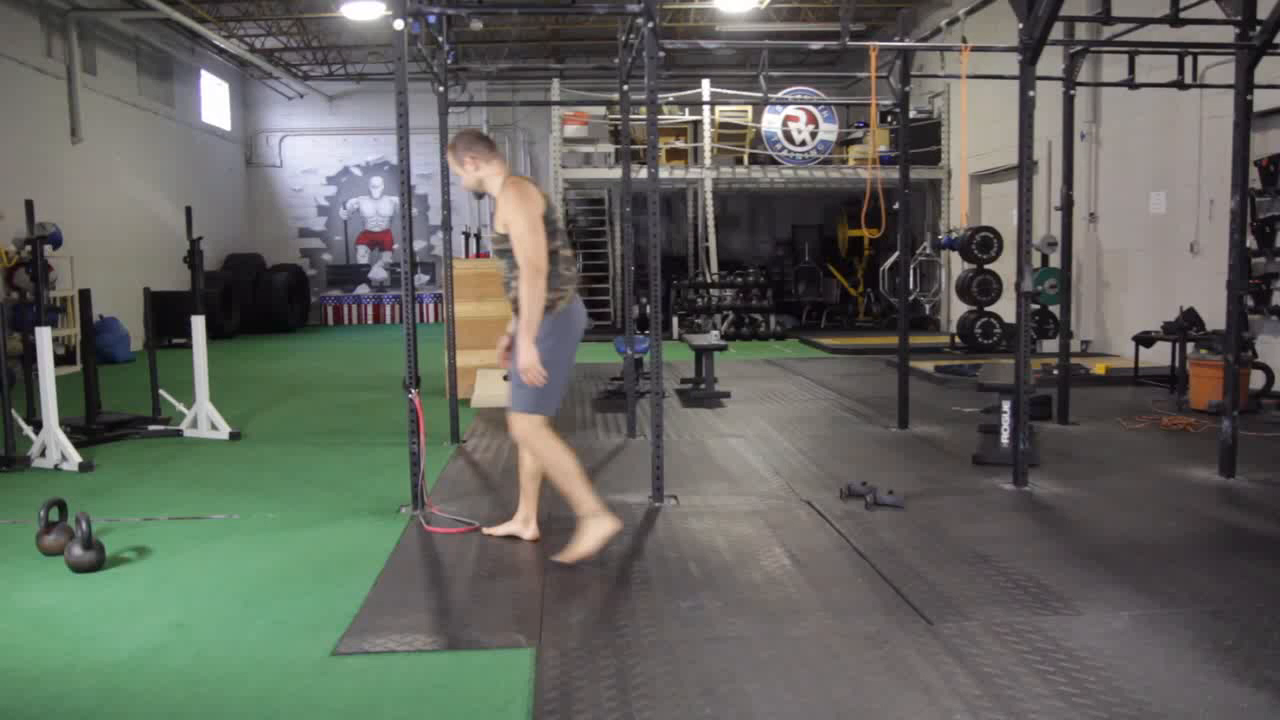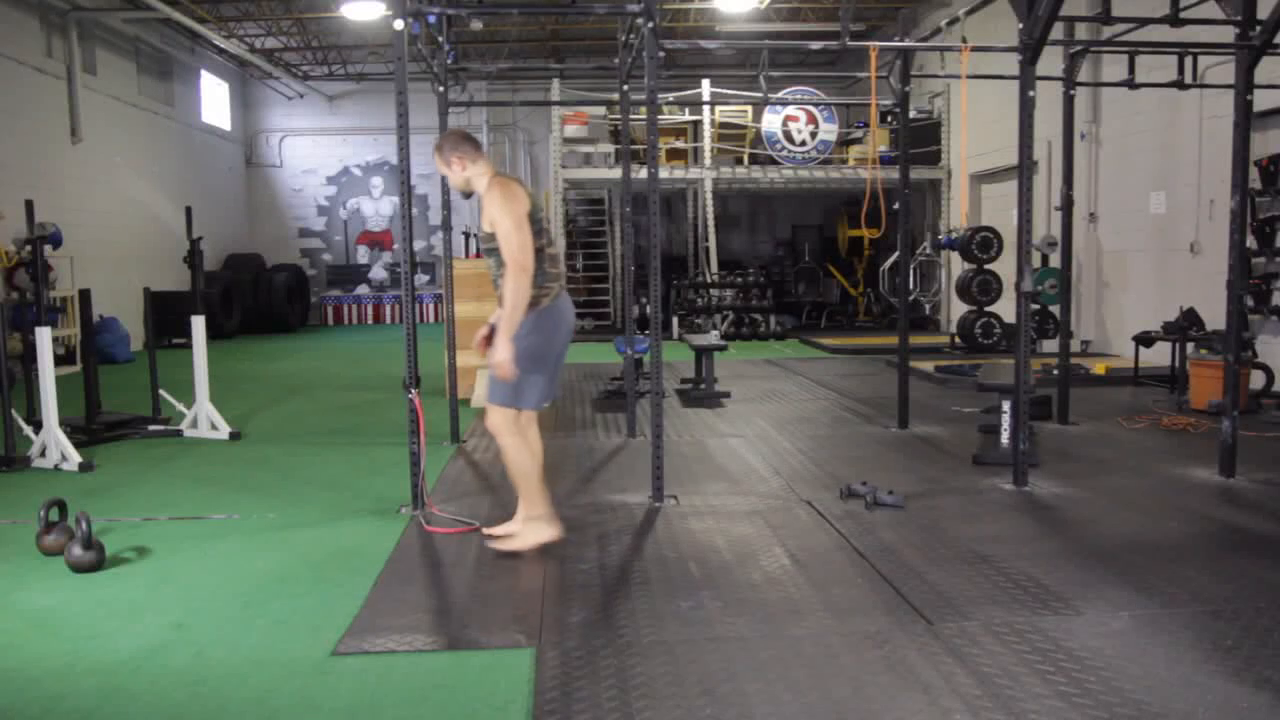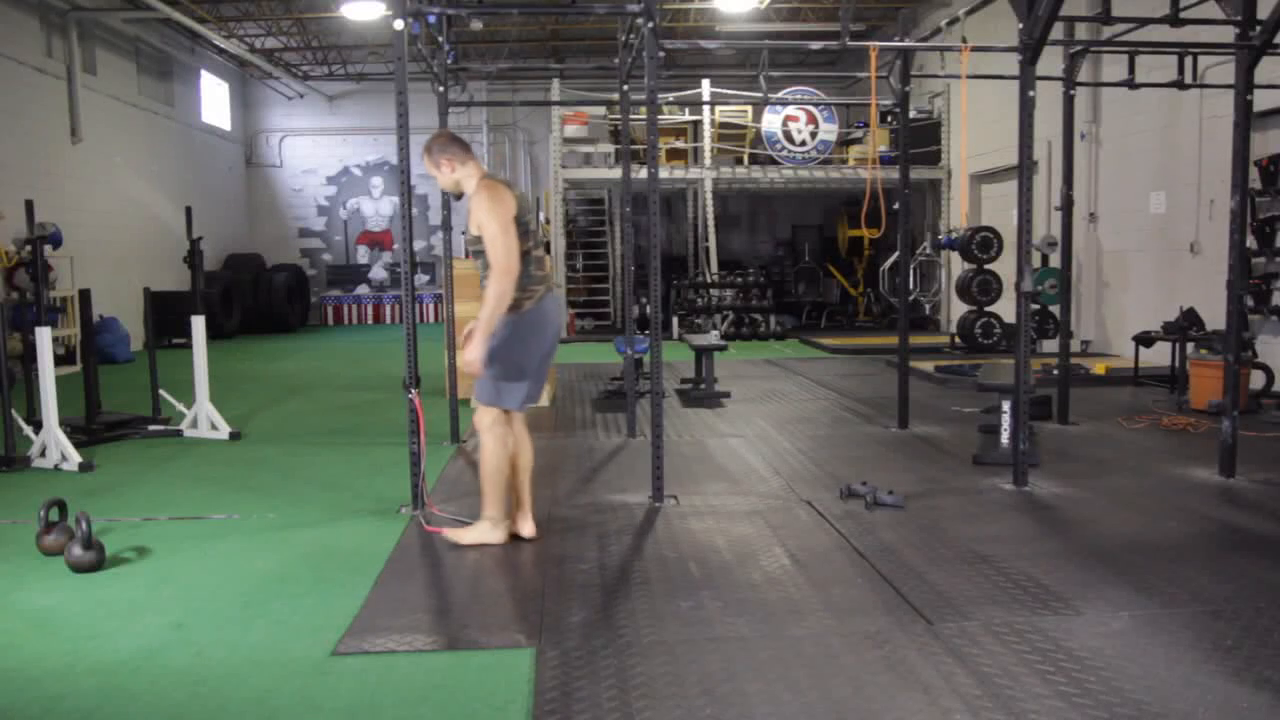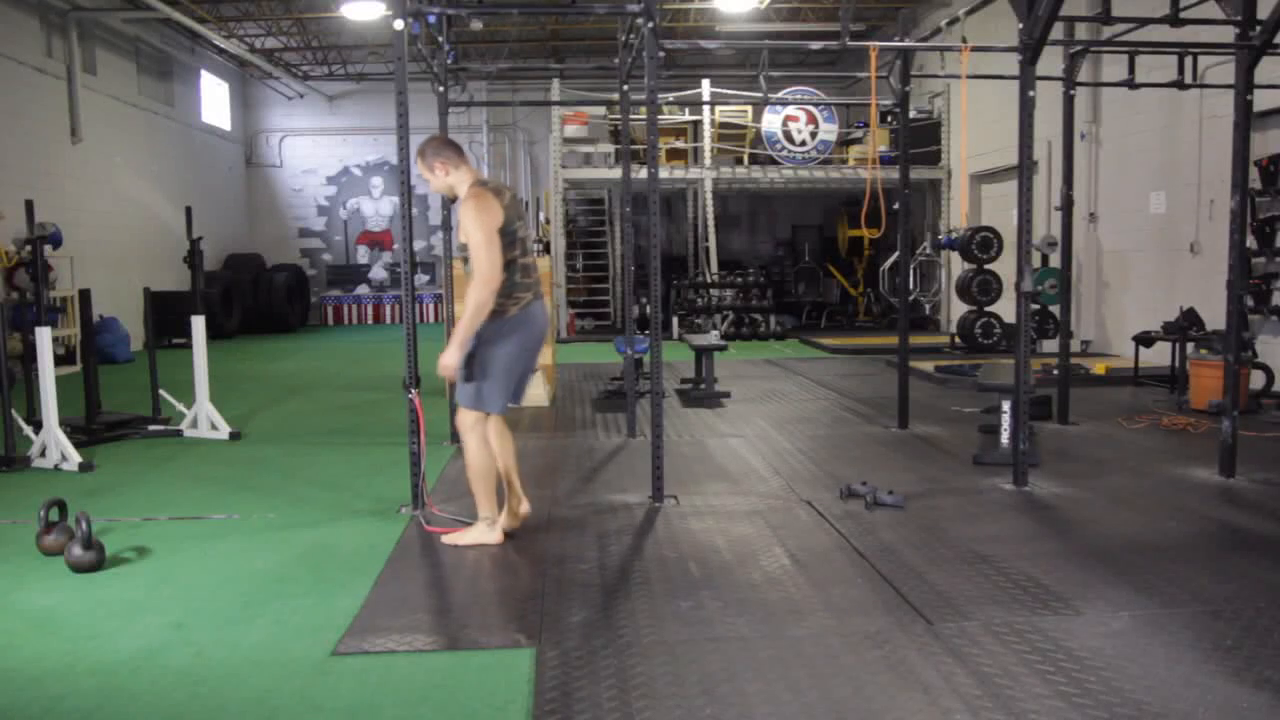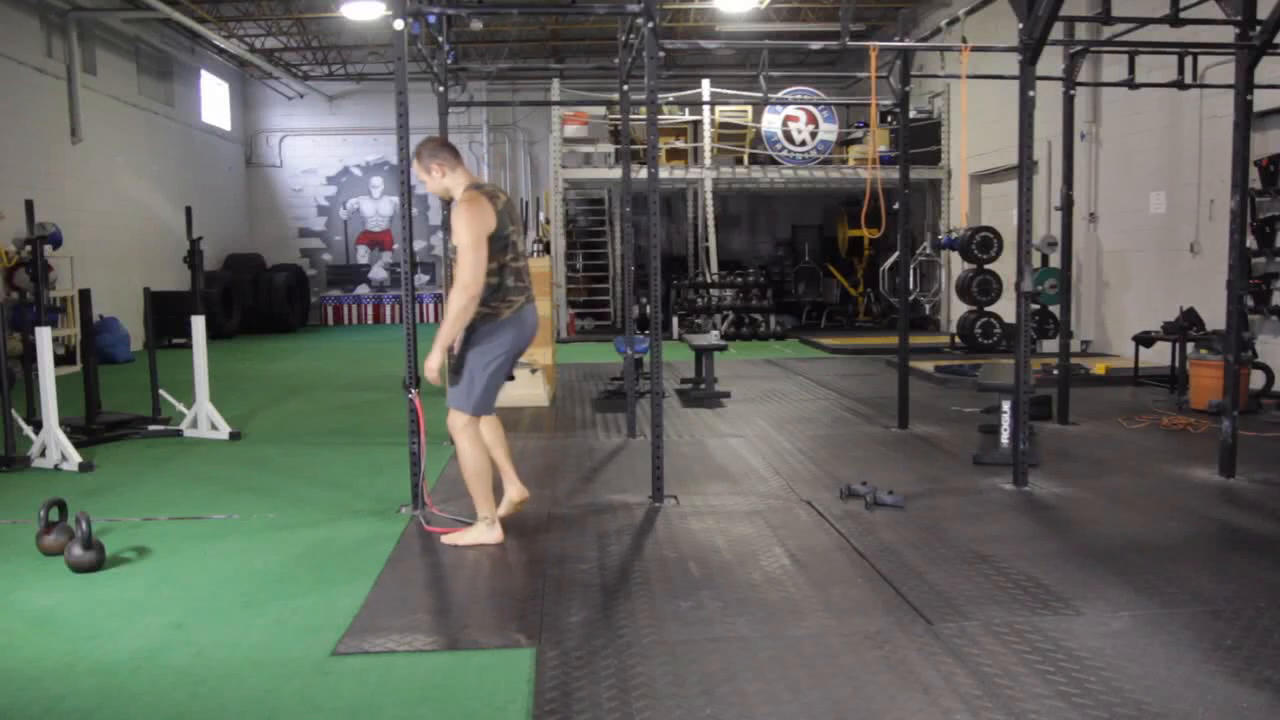
dt=0.1s
person 1, frame 1
left shoulder: (512, 195)
right shoulder: (514, 193)
left elbow: (536, 271)
left wrist: (528, 342)
right wrist: (515, 329)
left hip: (551, 319)
right hip: (552, 316)
left knee: (528, 427)
right knee: (529, 423)
left ankle: (595, 516)
right ankle: (525, 520)
person 1, frame 2
left shoulder: (499, 193)
right shoulder: (506, 192)
left elbow: (522, 268)
left wrist: (505, 337)
right wrist: (495, 323)
left hip: (539, 316)
right hip: (544, 312)
left knee: (501, 418)
right knee: (521, 417)
left ankle: (539, 519)
right ankle: (521, 516)
person 1, frame 3
left shoulder: (485, 197)
right shoulder: (500, 191)
left elbow: (504, 272)
left wrist: (478, 339)
right wrist: (482, 323)
left hip: (523, 317)
right hip: (542, 310)
left knee: (489, 420)
right knee: (510, 417)
left ankle: (493, 523)
right ankle: (521, 517)
person 1, frame 4
left shoulder: (474, 204)
right shoulder: (498, 193)
left elbow: (486, 282)
left wrist: (456, 344)
right wrist: (470, 329)
left hip: (506, 322)
right hip: (527, 314)
left knee: (470, 421)
right knee: (488, 414)
left ankle: (488, 525)
right ankle: (515, 502)
person 1, frame 5
left shoulder: (468, 208)
right shoulder: (493, 196)
left elbow: (468, 289)
left wrist: (438, 348)
right wrist: (463, 328)
left hip: (497, 325)
right hip: (518, 316)
left knee: (461, 421)
right knee: (478, 408)
left ankle: (488, 525)
right ankle: (512, 486)
